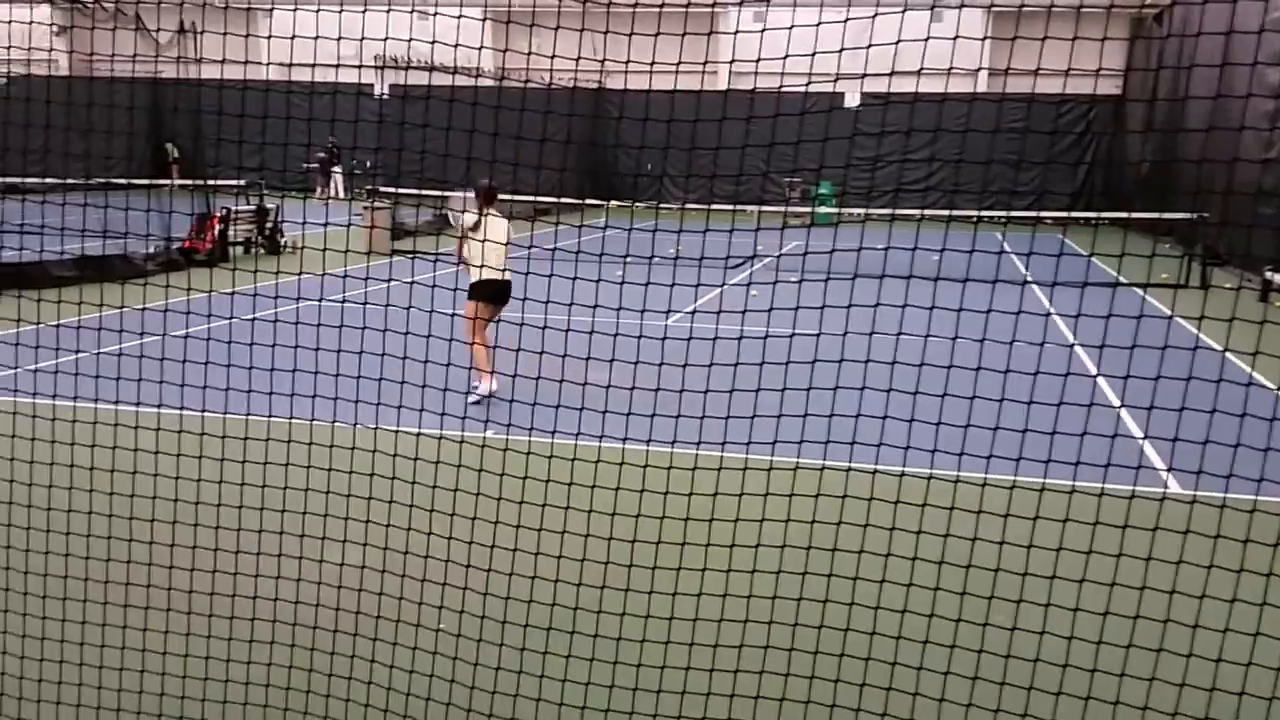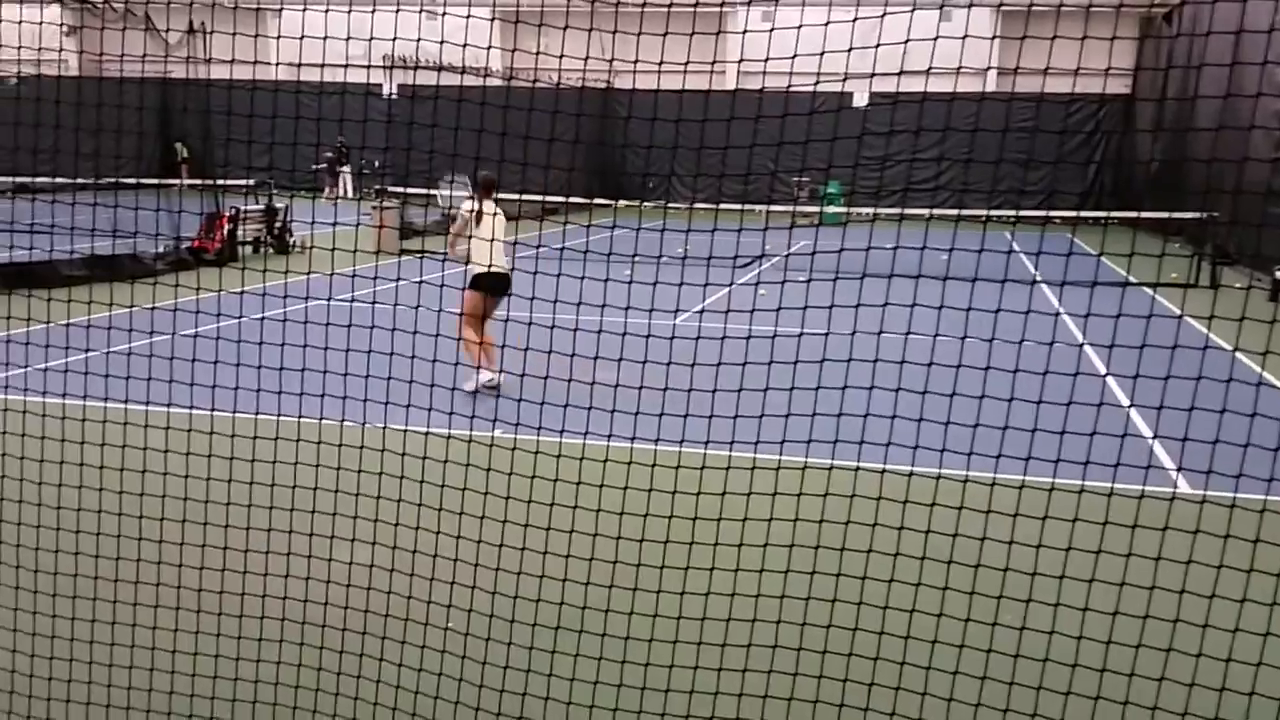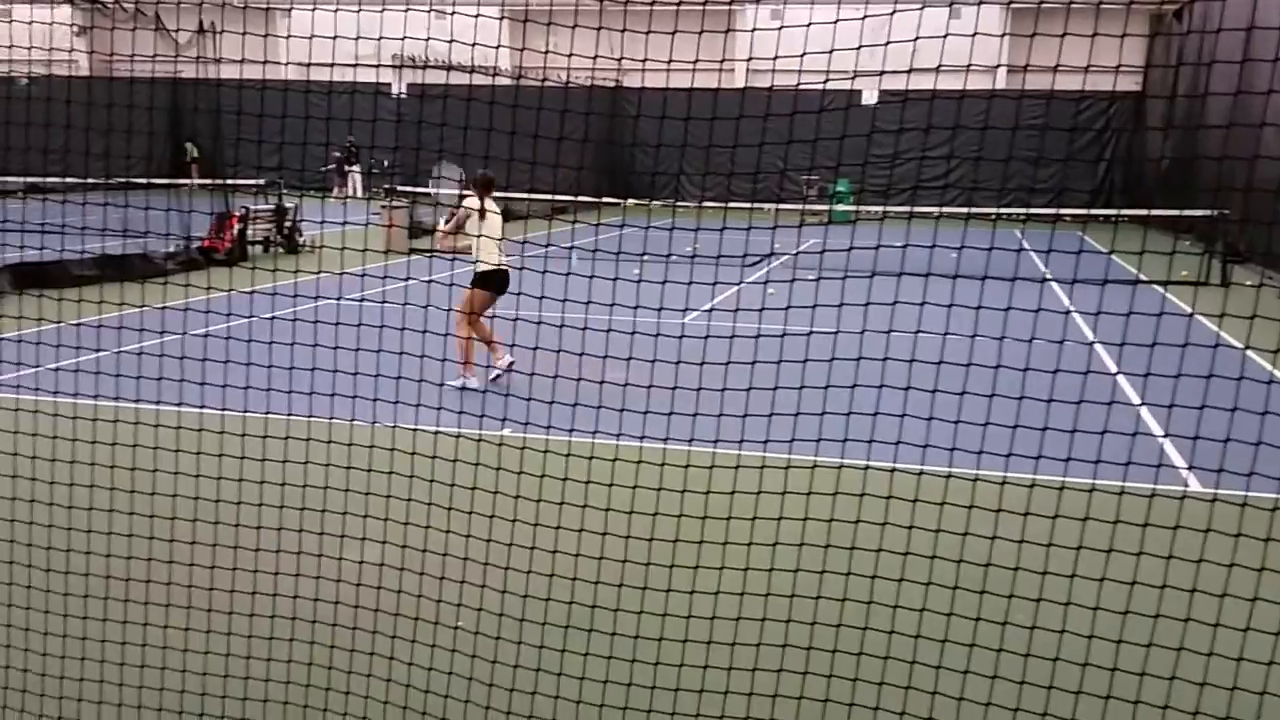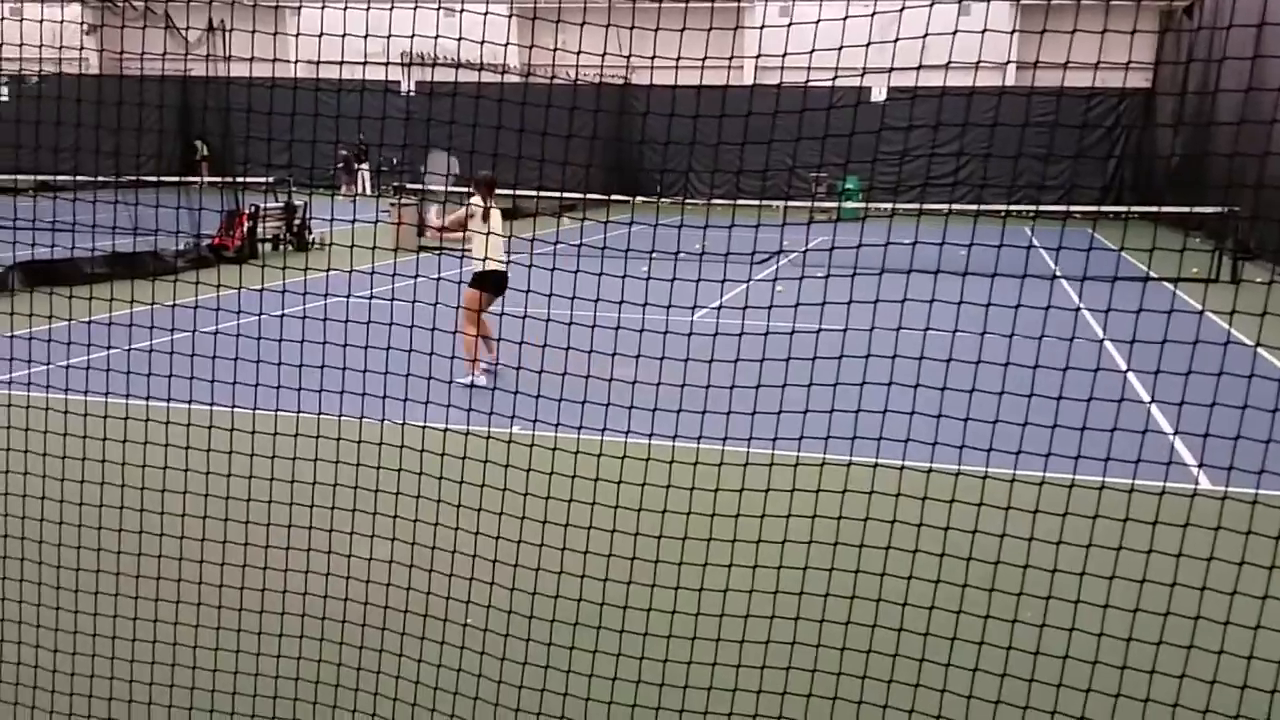
dt=0.1s
person 1, frame 1
left shoulder: (469, 217)
right shoulder: (504, 223)
left elbow: (460, 251)
left wrist: (465, 259)
left hip: (484, 284)
right hip: (503, 284)
left knee: (474, 336)
right knee: (479, 331)
left ankle: (486, 383)
right ankle: (486, 382)
person 1, frame 2
left shoulder: (470, 207)
right shoulder: (500, 214)
left elbow: (455, 233)
left wrist: (451, 247)
right wrist: (466, 251)
left hip: (484, 276)
right hip: (503, 276)
left knee: (466, 326)
right knee: (480, 324)
left ankle: (482, 371)
right ankle: (491, 373)
person 1, frame 3
left shoulder: (471, 203)
right shoulder: (496, 210)
left elbow: (453, 227)
left wrist: (443, 232)
left hip: (488, 273)
right hip: (502, 273)
left knee: (462, 322)
right knee: (474, 318)
left ankle: (467, 376)
right ankle: (502, 359)
person 1, frame 4
left shoulder: (476, 203)
right shoulder: (494, 211)
left elbow: (451, 221)
left wrist: (435, 224)
right wrist: (443, 234)
left hip: (486, 273)
right hip: (499, 274)
left knee: (468, 322)
right knee: (475, 315)
left ankle: (475, 374)
right ankle: (492, 357)
